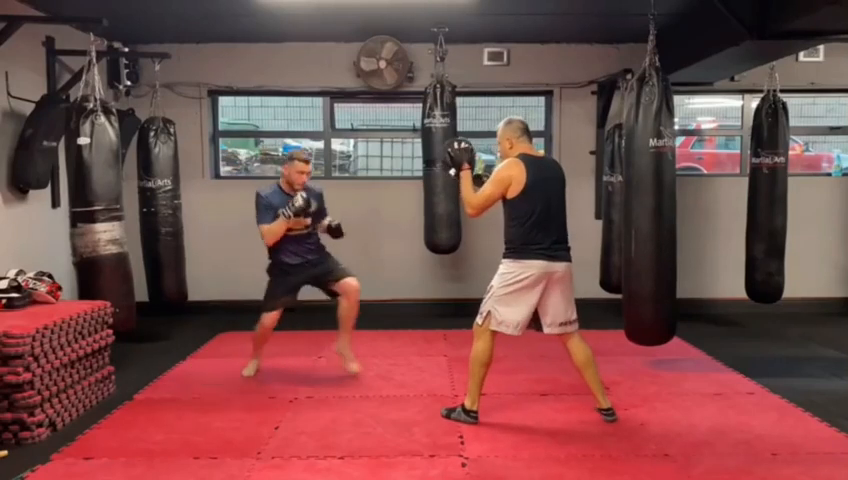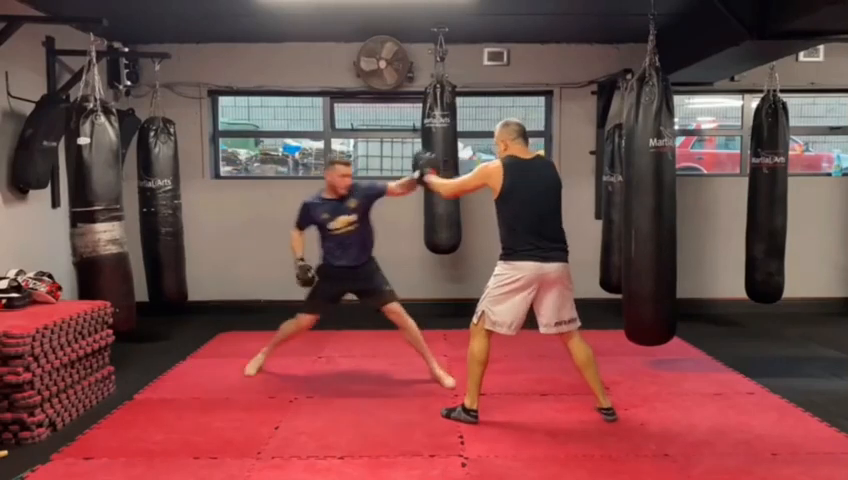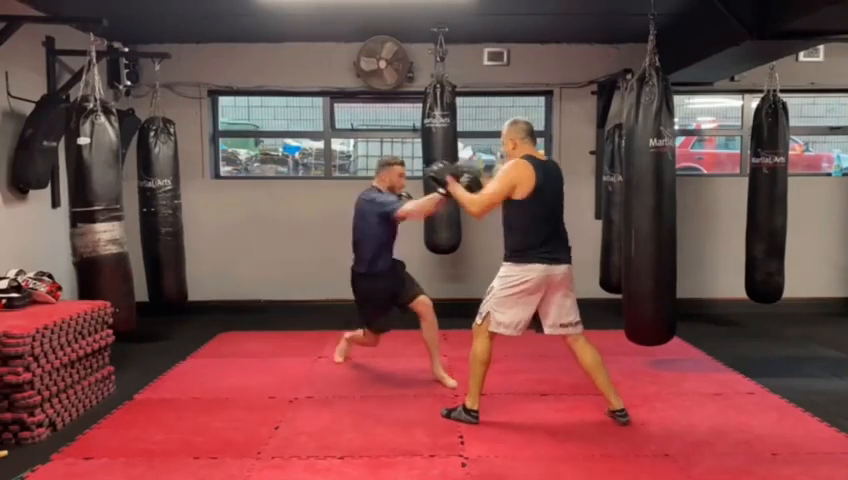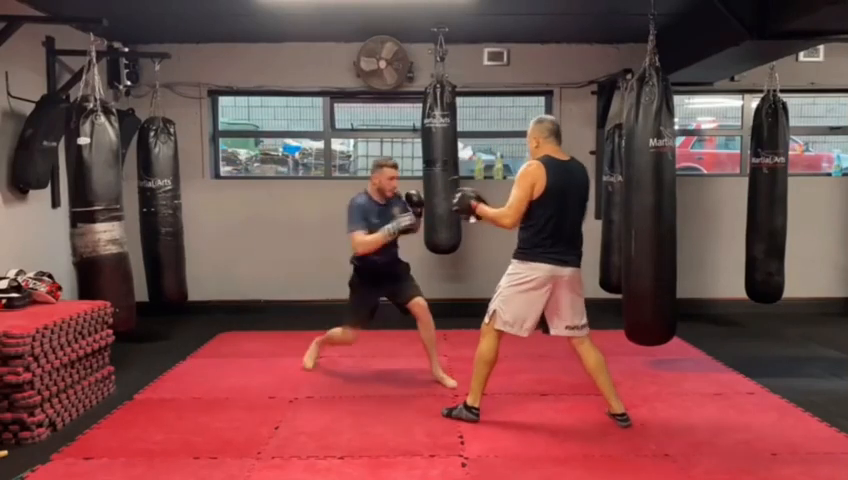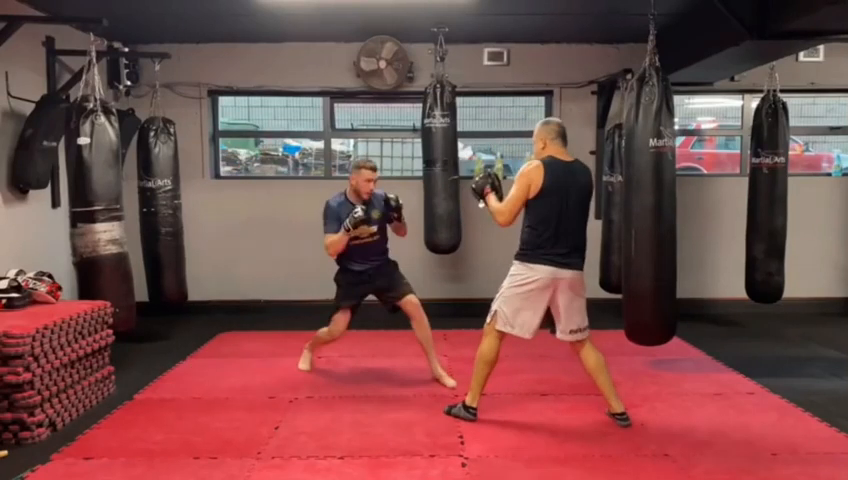
dt=0.2s
person 1, frame 1
left shoulder: (510, 168)
right shoulder: (554, 167)
left elbow: (473, 208)
left wrist: (464, 168)
right wrist: (491, 181)
left hip: (522, 264)
right hip: (558, 263)
left knee: (484, 330)
right knee: (570, 334)
left ankle: (470, 407)
right ankle: (605, 404)
person 1, frame 2
left shoulder: (495, 169)
right shoulder: (549, 167)
left elbow: (450, 190)
left wrist: (428, 175)
left hip: (517, 265)
right hip: (555, 264)
left knee: (480, 329)
right knee: (570, 334)
left ankle: (470, 406)
right ankle: (605, 403)
person 1, frame 3
left shoulder: (516, 169)
right shoulder: (553, 169)
left elbow: (477, 207)
left wrist: (449, 180)
left hip: (523, 267)
right hip: (558, 266)
left knee: (483, 330)
right knee: (575, 338)
left ankle: (471, 406)
right ankle: (617, 406)
person 1, frame 4
left shoulder: (533, 169)
right shoulder: (580, 171)
left elbow: (509, 219)
left wrist: (475, 205)
left hip: (531, 266)
right hip: (568, 268)
left knee: (491, 330)
right knee: (581, 340)
left ankle: (472, 405)
right ankle: (618, 410)
person 1, frame 5
left shoulder: (533, 170)
right shoulder: (585, 174)
left elbow: (504, 217)
left wrist: (488, 192)
left hip: (532, 267)
right hip: (570, 270)
left knee: (492, 331)
right knee: (581, 342)
left ankle: (470, 404)
right ankle: (618, 409)
person 2, frame 1
left shoulder: (314, 194)
right shoulder: (266, 197)
right elbow: (269, 238)
left wrist: (330, 227)
right wrist: (290, 212)
left hip: (317, 260)
right hip: (285, 267)
left knee: (352, 288)
right knee: (268, 321)
left ankle: (343, 344)
right ankle: (255, 358)
person 2, frame 2
left shoulder: (361, 191)
right shoulder: (312, 205)
left elbow: (399, 188)
right elbow: (296, 232)
left wrist: (417, 177)
right wrist: (300, 262)
left hip: (364, 268)
right hip: (333, 272)
left knee: (398, 314)
right knee: (302, 322)
left ankle: (433, 367)
right ankle: (264, 354)
person 2, frame 3
left shoulder: (388, 197)
right shoulder: (373, 201)
right elbow: (413, 210)
right wrist: (445, 191)
left hip: (389, 269)
right hip: (370, 278)
left knee: (426, 307)
right knee: (372, 339)
left ankle: (437, 369)
right ankle: (349, 338)
person 2, frame 4
left shoulder: (395, 199)
right shoulder: (359, 205)
left elbow: (412, 229)
right elbow: (361, 246)
left wrist: (416, 213)
right wrist: (392, 228)
left hip: (393, 269)
right hip: (367, 276)
left knee: (421, 308)
right knee: (349, 336)
left ankle: (436, 369)
right ankle: (318, 343)
person 2, frame 5
left shoulder: (381, 199)
right shoulder: (334, 206)
left elbow: (401, 233)
right elbow: (331, 250)
left wrist: (397, 216)
right wrist: (349, 226)
left hip: (382, 269)
right hip: (352, 274)
left knee: (414, 306)
right knee: (336, 331)
left ankle: (436, 368)
right ankle: (309, 348)
